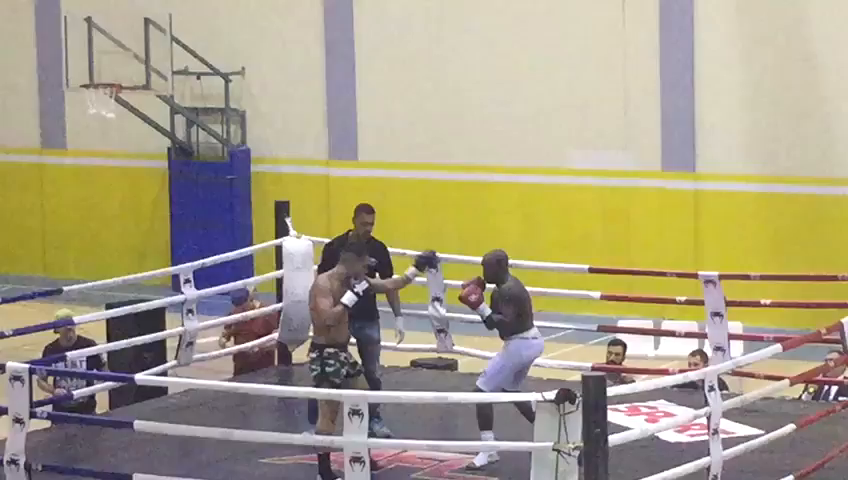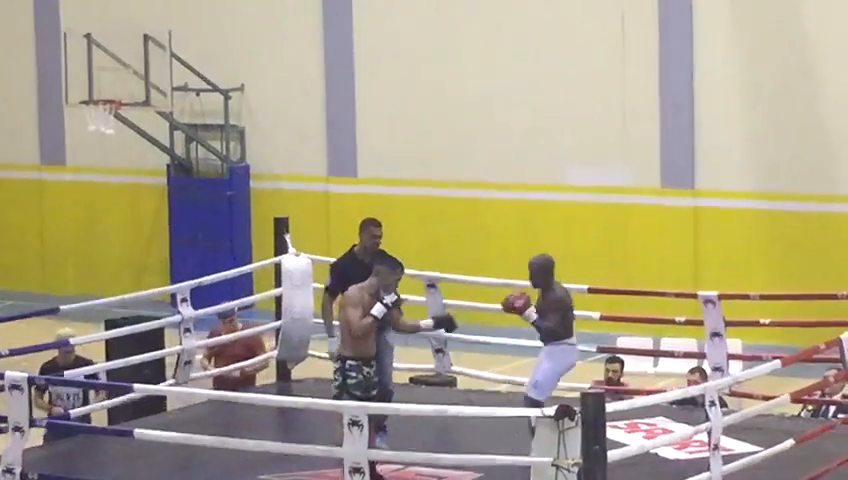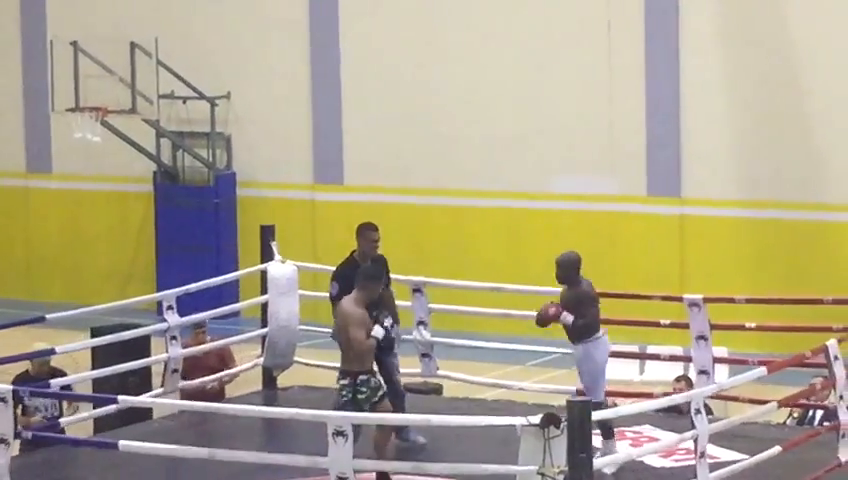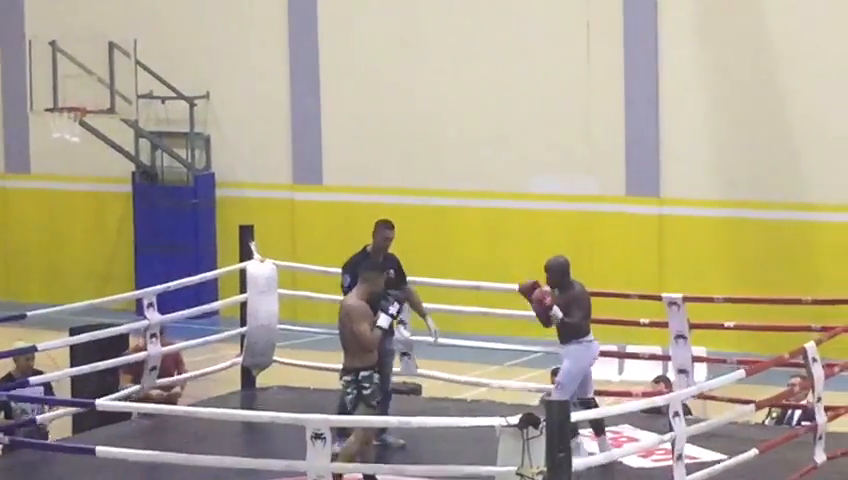
dt=0.4s
person 1, frame 1
left shoulder: (379, 249)
right shoulder: (334, 247)
left wrist: (398, 317)
left hip: (368, 319)
left knee: (372, 373)
left ankle: (374, 419)
right ankle: (315, 423)
person 1, frame 2
right shoulder: (343, 265)
right elbow: (328, 300)
right wrist: (331, 337)
left hip: (381, 329)
left knee: (385, 384)
left ankle: (379, 431)
person 1, frame 3
left shoulder: (381, 262)
right shoulder: (344, 272)
right elbow: (337, 309)
left wrist: (396, 321)
left knee: (395, 384)
left ankle: (403, 431)
person 1, frame 4
left shoulder: (392, 262)
right shoulder: (355, 264)
left elbow: (406, 291)
left wrist: (426, 318)
left hip: (385, 333)
left knee: (384, 387)
left ankle: (380, 432)
right ankle: (341, 436)
person 2, frame 1
left shoulder: (354, 281)
right shoulder: (323, 283)
left elbow: (388, 285)
right elbow: (328, 319)
left wrist: (416, 268)
right wrist: (353, 294)
left hip: (341, 351)
right hip: (324, 354)
right knee: (330, 410)
person 2, frame 2
left shoulder: (384, 297)
right shoulder: (354, 294)
left elbow: (401, 325)
right elbow: (356, 330)
left wrist: (433, 323)
right wrist: (382, 307)
left hip: (369, 364)
right hip: (349, 365)
left knee: (372, 419)
person 2, frame 3
left shoulder: (352, 306)
right shoulder: (353, 312)
right elbow: (363, 349)
left wrist: (378, 330)
right wrist: (380, 330)
left hip: (366, 375)
right hip: (355, 380)
person 2, frame 4
left shoulder: (358, 302)
right shoulder: (355, 306)
right elbow: (369, 343)
left wrist: (384, 314)
right wrist: (386, 317)
left hip: (368, 372)
right hip: (360, 376)
left knee: (367, 432)
right knee: (361, 434)
person 3, frame 1
left shoulder: (506, 290)
right shoulder: (509, 287)
left elbow: (504, 323)
right elbow: (495, 322)
left wrist: (480, 307)
right wrist: (478, 302)
left hip: (519, 345)
right hip: (531, 342)
left knee: (481, 390)
right knee: (509, 391)
left ankle: (488, 450)
person 3, frame 2
left shoulder: (557, 297)
right shoulder: (548, 292)
left elbow: (551, 330)
left wrist: (528, 313)
right wrist: (527, 311)
left hip: (560, 351)
right hip: (552, 350)
left knee: (533, 401)
right knee: (532, 398)
person 3, frame 3
left shoulder: (584, 292)
right shoulder: (570, 288)
left elbow: (591, 325)
left wrist: (562, 317)
right wrist: (554, 315)
left hip: (592, 346)
right hip: (584, 346)
left knee: (595, 401)
right knee: (593, 397)
left ankle: (612, 454)
right ankle: (608, 445)
person 3, frame 4
left shoulder: (577, 293)
right shoulder: (559, 291)
left elbow: (575, 325)
right elbow: (547, 322)
left wrist: (553, 310)
right wrist: (534, 300)
left hip: (580, 349)
right hip: (575, 348)
left knee: (558, 401)
right knee: (586, 399)
left ankle: (577, 451)
right ankle: (604, 449)
